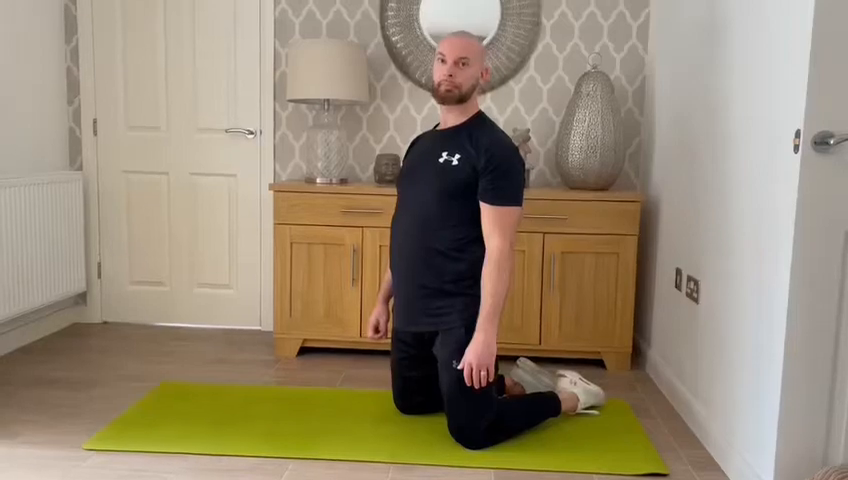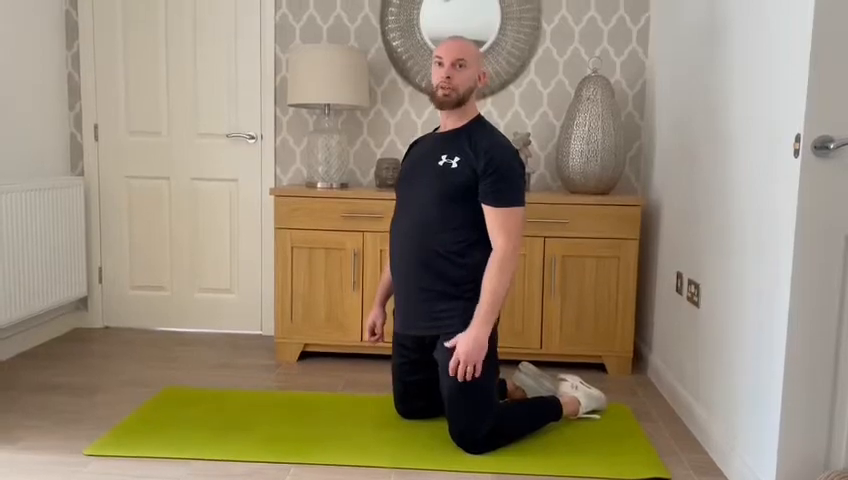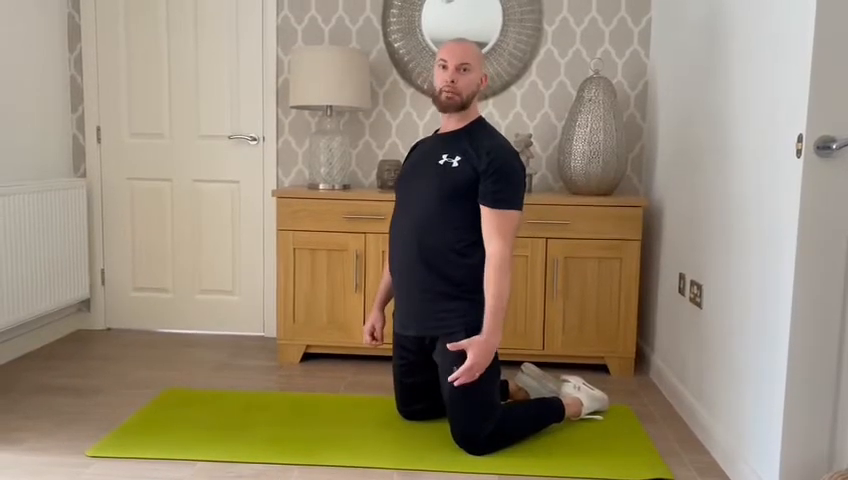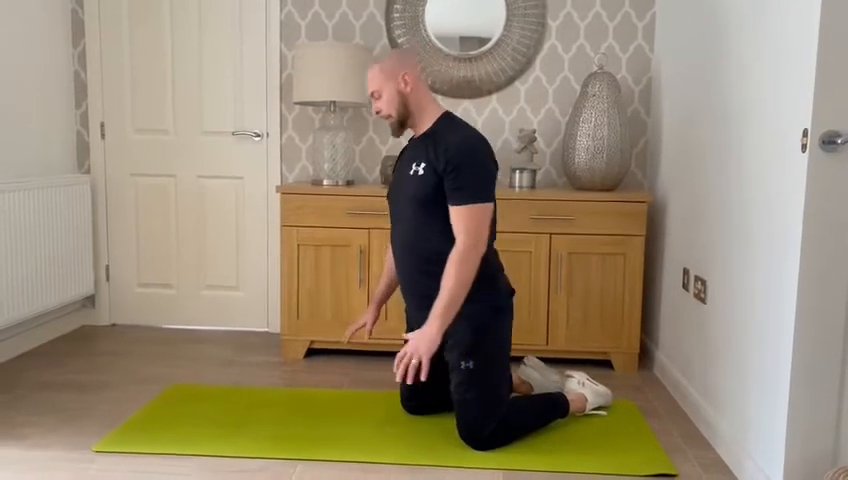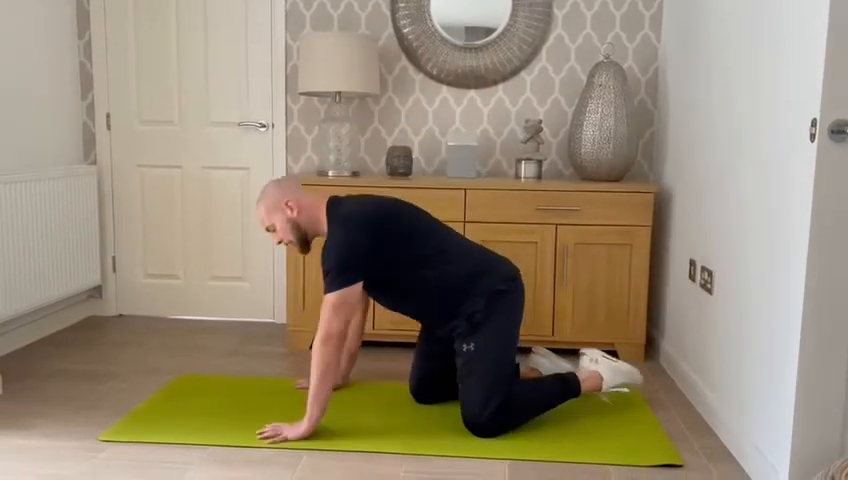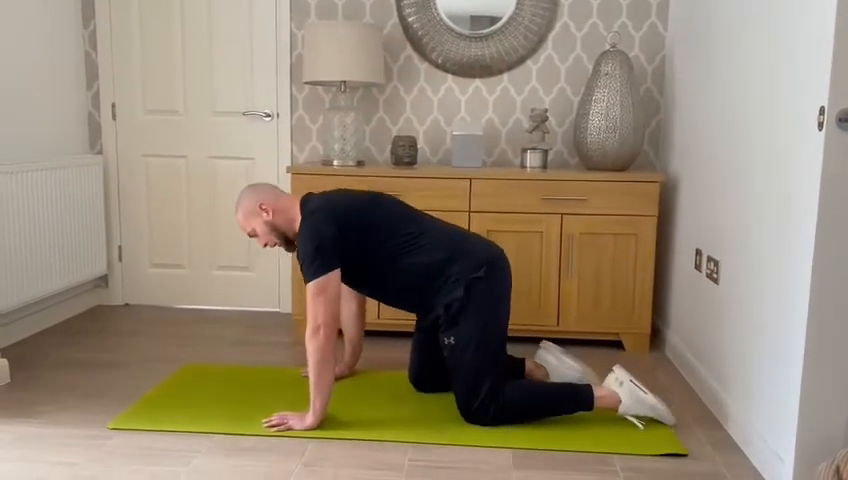
dt=0.7s
person 1, frame 1
left shoulder: (493, 149)
right shoulder: (421, 145)
left elbow: (499, 248)
left wrist: (485, 334)
right wrist: (383, 300)
left hip: (459, 315)
right hip: (410, 312)
left knee: (471, 431)
right knee: (410, 401)
left ankle: (566, 398)
right ankle: (508, 385)
person 1, frame 2
left shoulder: (493, 152)
right shoulder: (419, 148)
left elbow: (505, 248)
left wrist: (480, 329)
right wrist: (380, 302)
left hip: (459, 317)
right hip: (411, 315)
left knee: (472, 436)
right knee: (411, 406)
left ankle: (567, 401)
right ankle: (510, 388)
person 1, frame 3
left shoulder: (494, 154)
right shoulder: (421, 150)
left elbow: (498, 251)
left wrist: (491, 335)
right wrist: (378, 305)
left hip: (460, 321)
right hip: (410, 317)
left knee: (475, 437)
right knee: (414, 407)
left ankle: (571, 402)
right ankle: (512, 388)
person 1, frame 4
left shoulder: (461, 147)
right shoulder: (411, 153)
left elbow: (471, 246)
right elbow: (403, 240)
left wrist: (434, 328)
right wrist: (376, 305)
left hip: (473, 314)
right hip: (428, 311)
left knee: (481, 433)
right knee: (417, 402)
left ankle: (578, 398)
right ankle: (520, 378)
person 1, frame 5
left shoulder: (345, 233)
right shoulder: (349, 220)
left elbow: (331, 336)
right elbow: (352, 315)
left wrist: (307, 423)
right wrist: (340, 374)
left hip: (488, 302)
right hip: (453, 307)
left knee: (483, 418)
right knee: (424, 390)
left ankle: (592, 377)
right ankle: (530, 372)
person 1, frame 6
left shoulder: (315, 229)
right shoulder: (330, 217)
left elbow: (320, 327)
right elbow: (352, 295)
left wrist: (313, 415)
right wrist: (347, 364)
left hip: (472, 282)
right hip: (465, 278)
left knee: (479, 404)
right knee: (424, 378)
left ankle: (613, 395)
right ankle: (539, 367)
